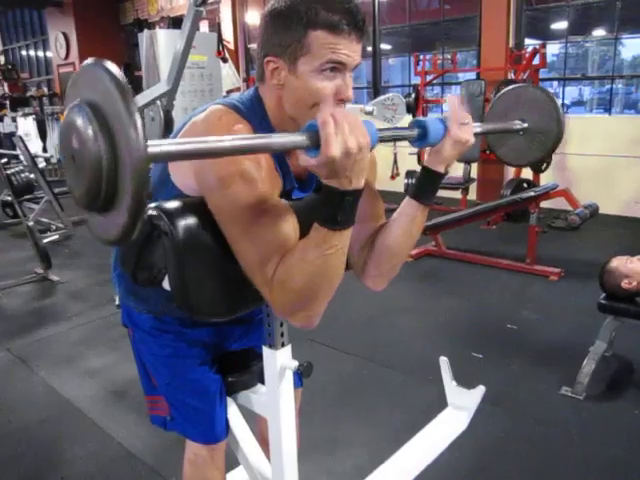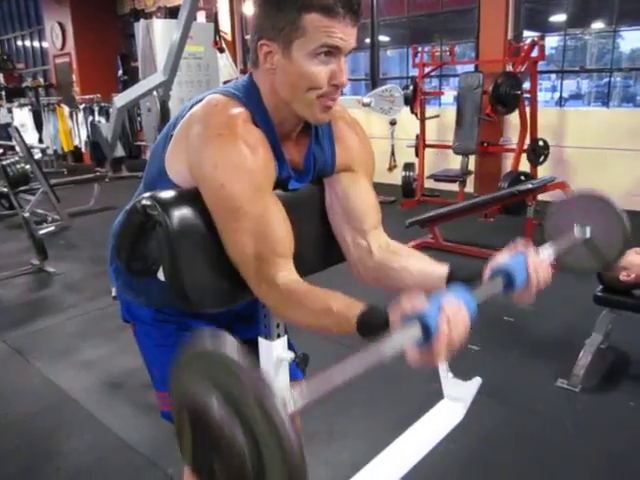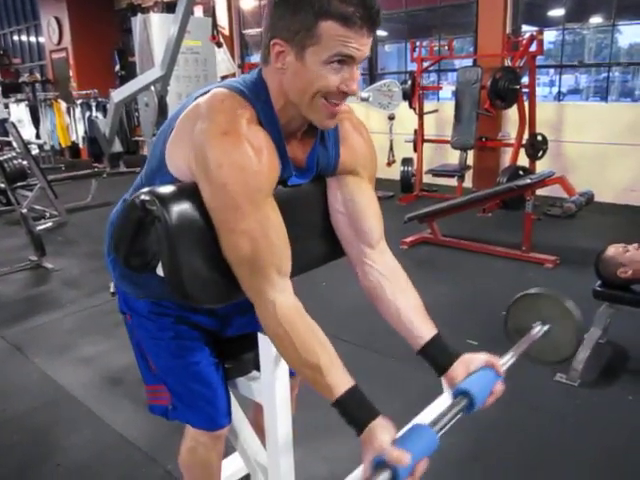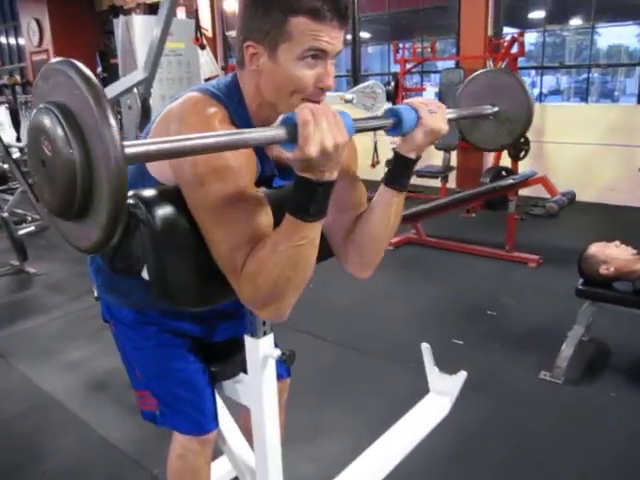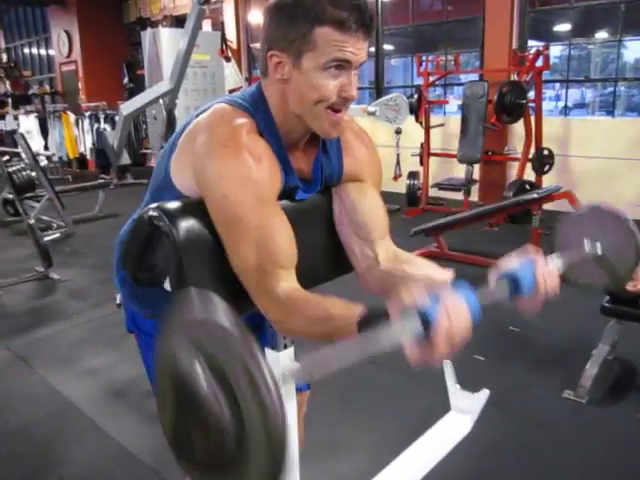
dt=1s
person 1, frame 1
left shoulder: (342, 138)
right shoulder: (231, 143)
left elbow: (373, 272)
right elbow: (299, 307)
left wrist: (432, 173)
right wrist: (342, 190)
right hip: (166, 302)
right knee: (208, 436)
person 1, frame 2
left shoulder: (341, 134)
right shoulder: (228, 137)
left elbow: (369, 252)
right elbow: (277, 286)
left wrist: (474, 277)
right wrist: (388, 323)
left hip: (237, 281)
person 1, frame 3
left shoulder: (347, 137)
right shoulder: (231, 136)
left elbow: (373, 256)
right elbow: (273, 295)
left wrist: (447, 361)
right wrist: (365, 420)
left hip: (235, 272)
right hip: (161, 281)
right knee: (210, 420)
person 1, frame 4
left shoulder: (319, 125)
right shoulder: (206, 131)
left elbow: (358, 259)
right elbow: (268, 300)
left wrist: (406, 160)
right wrist: (315, 184)
left hip: (222, 281)
right hip: (145, 294)
left knee: (270, 383)
right knee: (197, 427)
person 1, frame 5
left shoulder: (348, 144)
right shoulder: (234, 147)
left elbow: (376, 260)
right elbow: (278, 296)
right wrist: (393, 324)
left hip: (242, 291)
right hip: (170, 299)
left knee: (290, 394)
